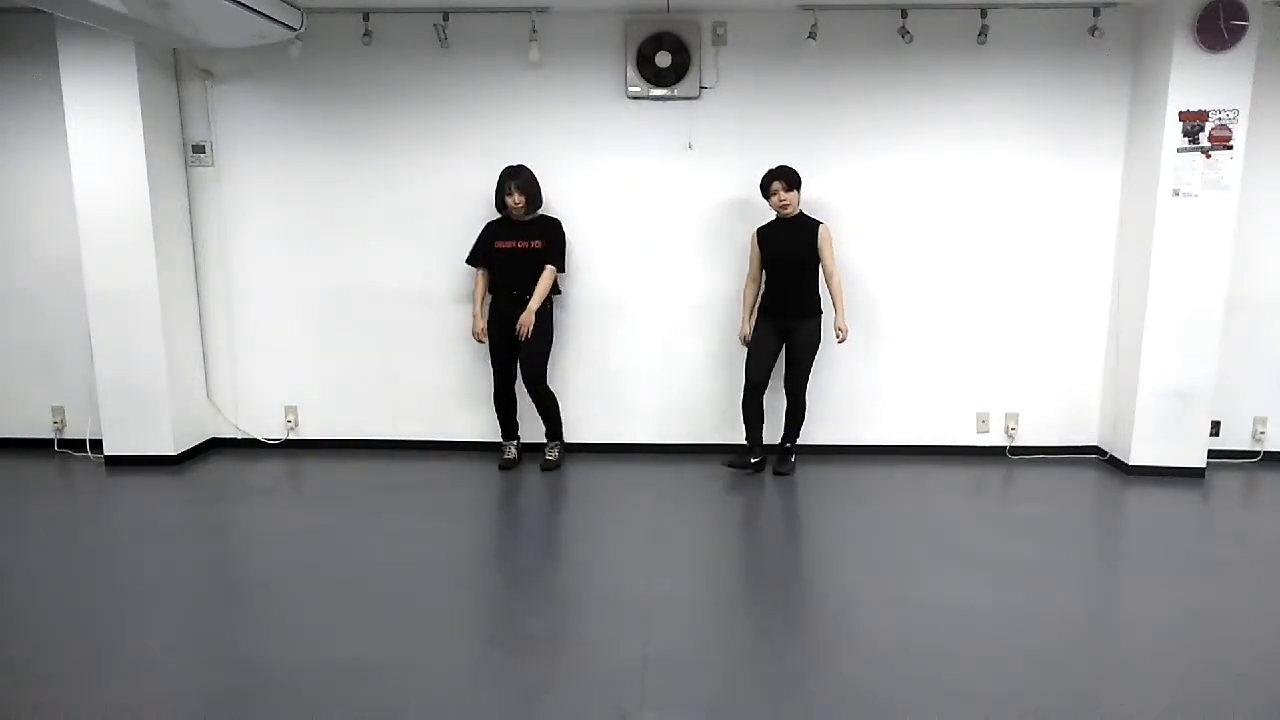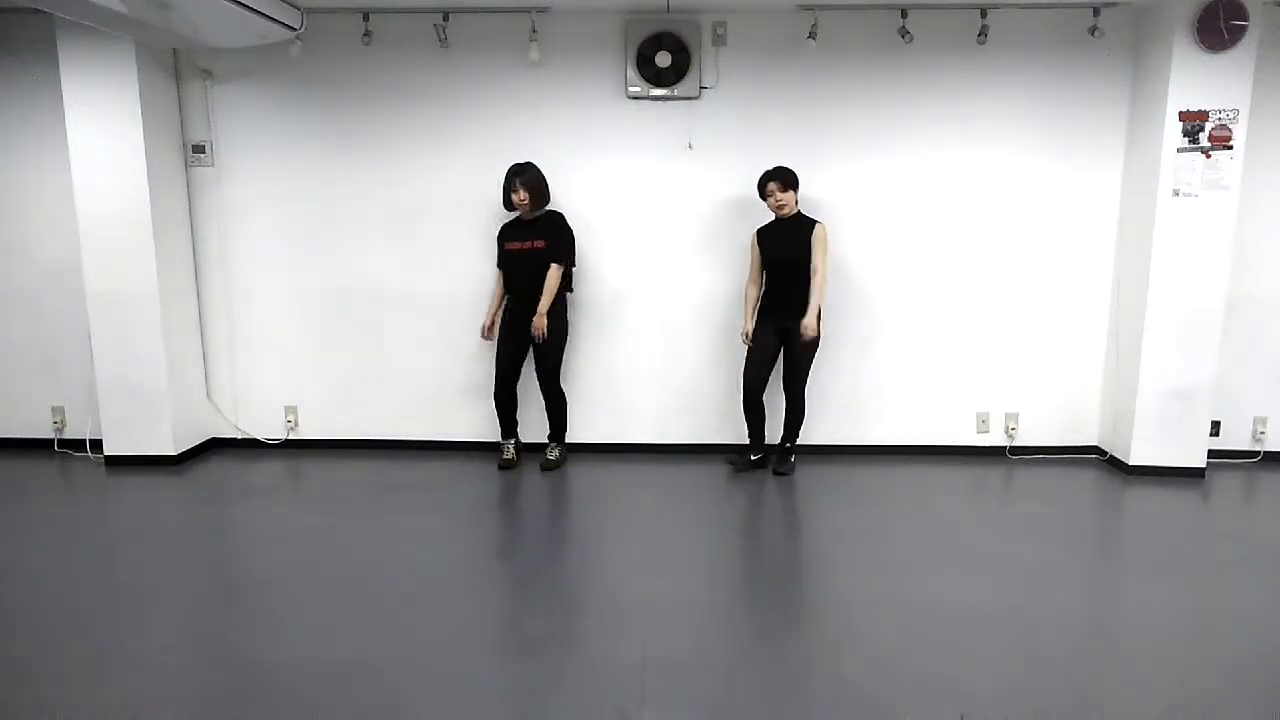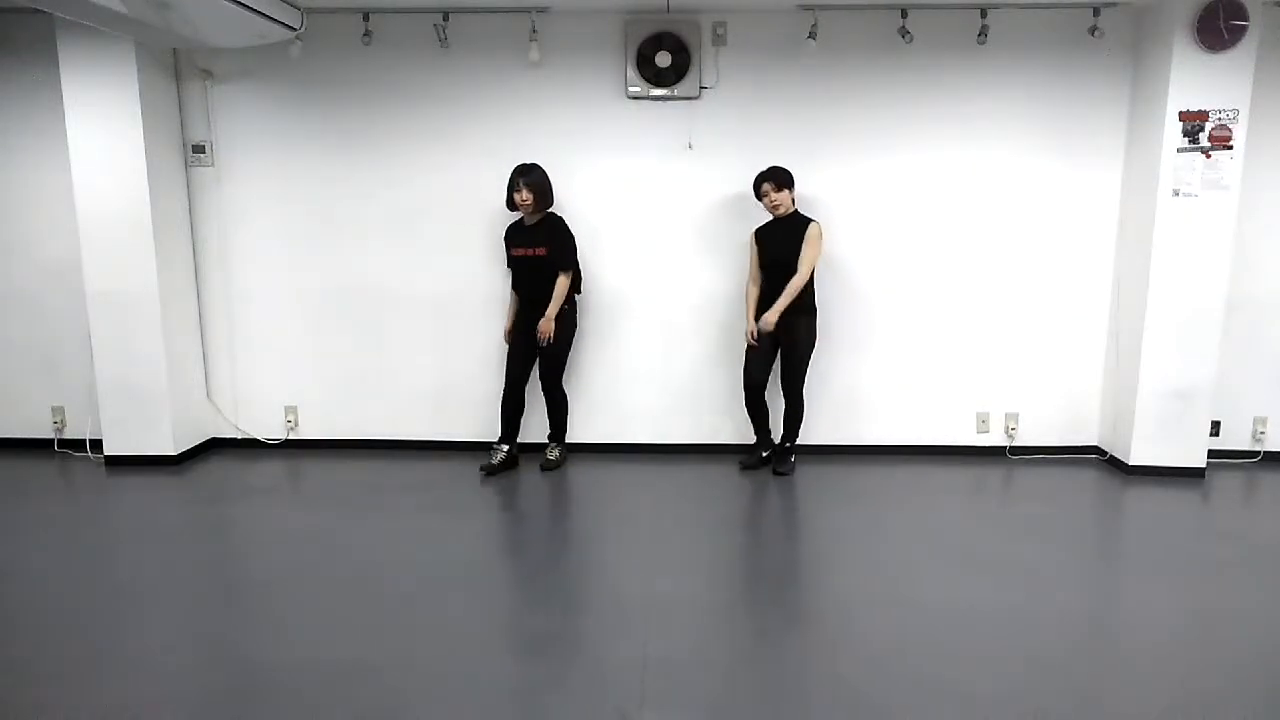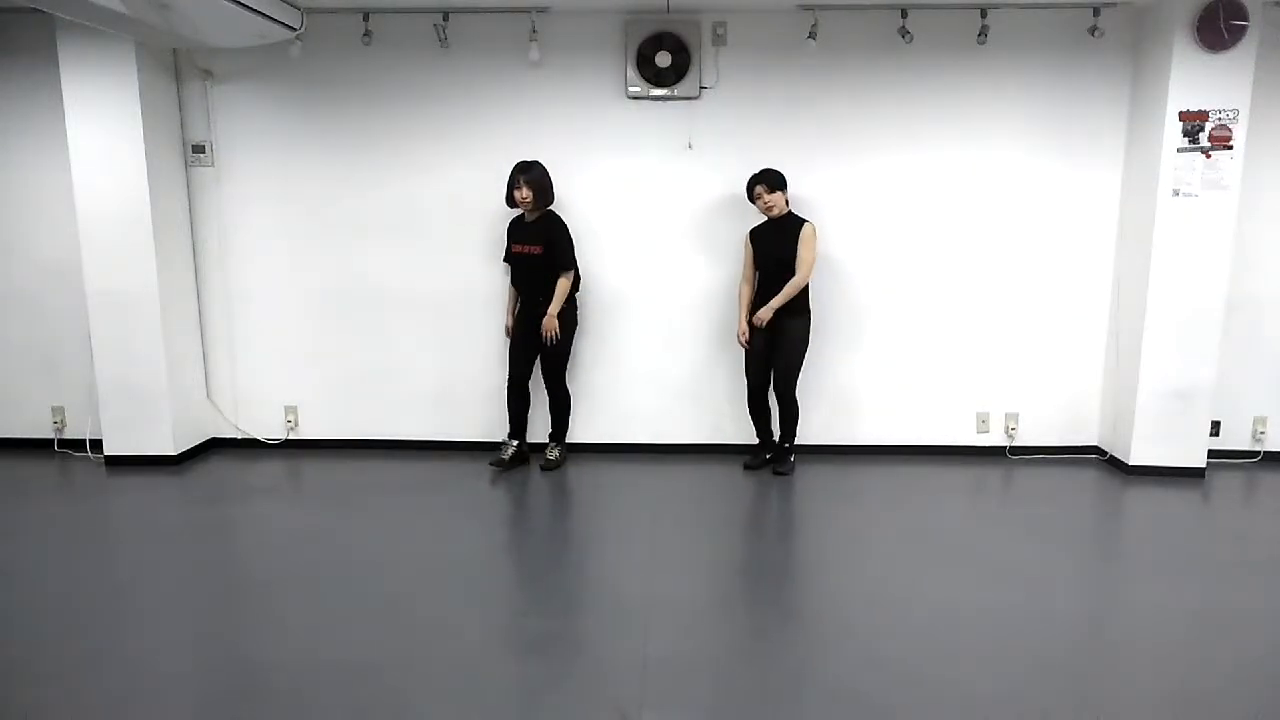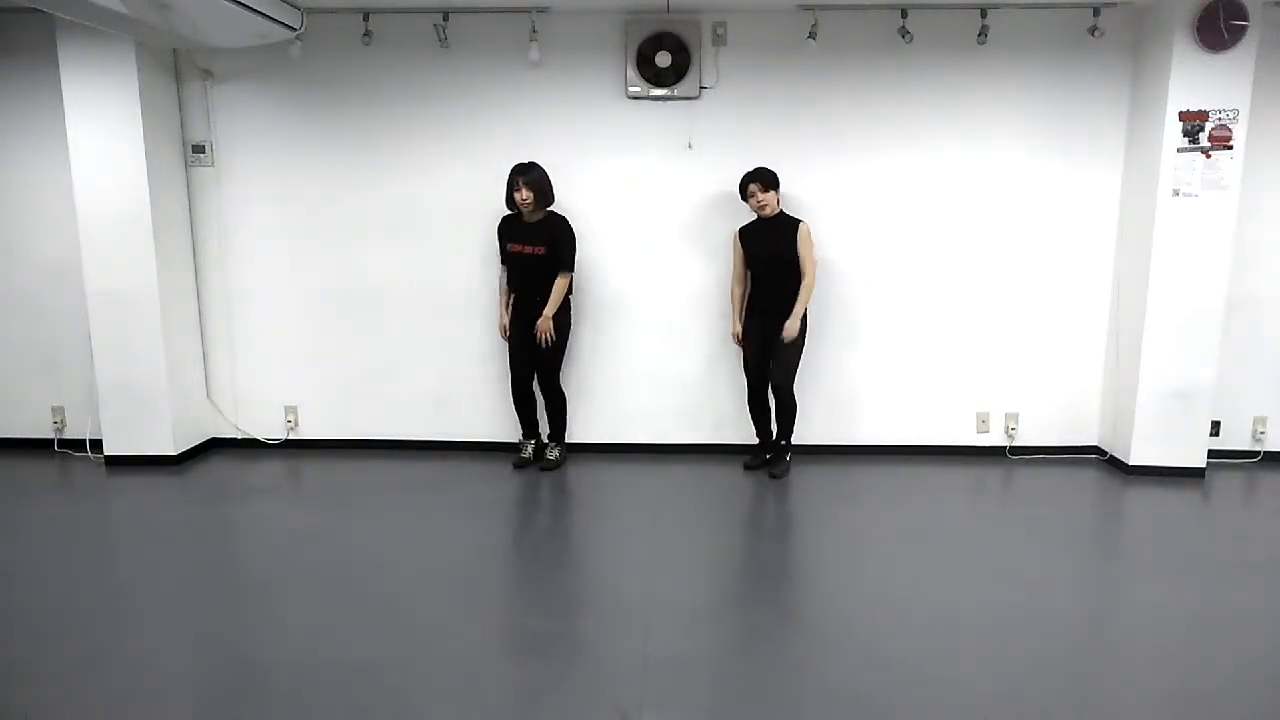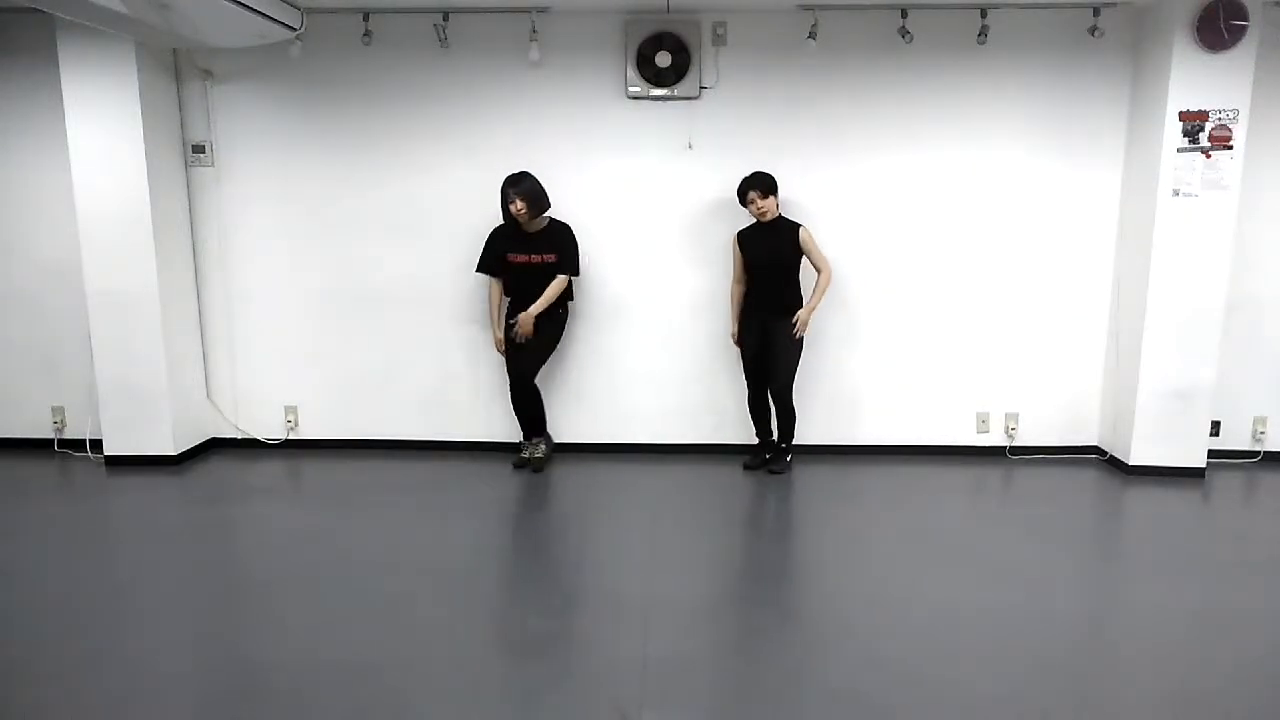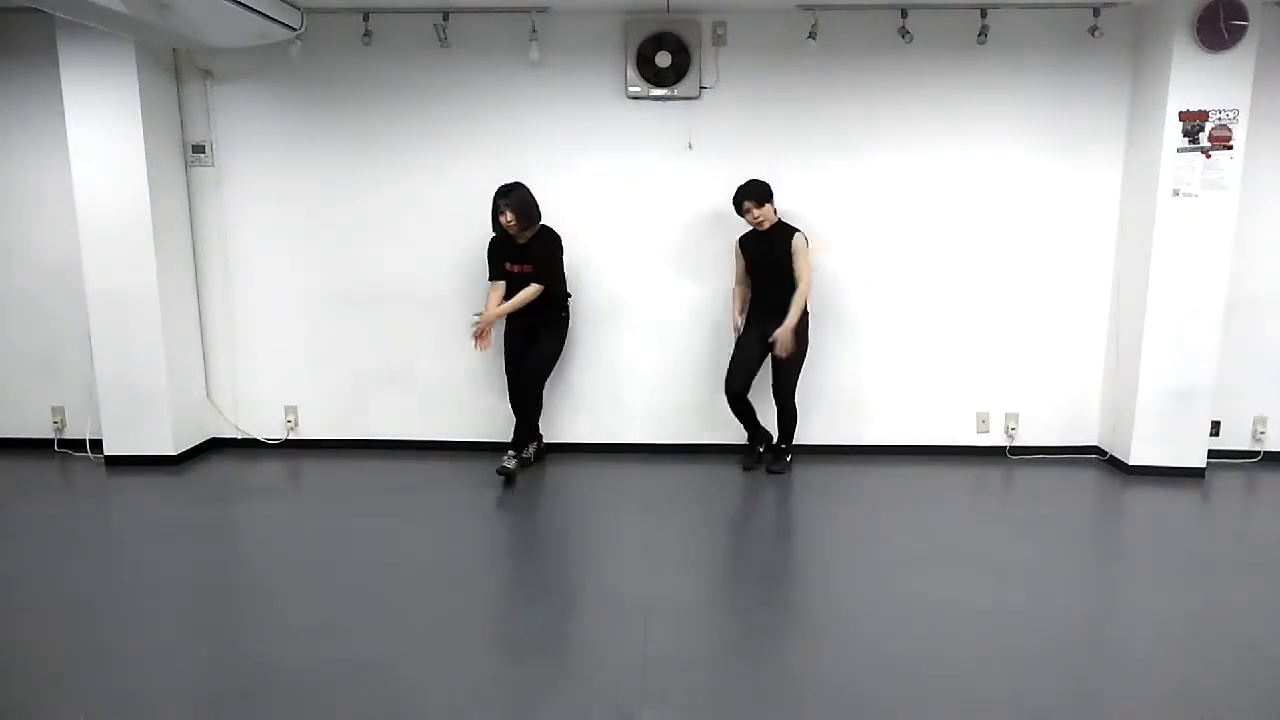
dt=0.2s
person 1, frame 1
left shoulder: (550, 227)
right shoulder: (493, 230)
left elbow: (550, 271)
right elbow: (481, 274)
left wrist: (531, 311)
right wrist: (477, 315)
left hip: (536, 312)
right hip: (500, 313)
left knee: (535, 380)
right knee: (503, 382)
left ankle: (554, 441)
right ankle: (510, 442)
person 1, frame 2
left shoulder: (555, 223)
right shoulder: (507, 230)
left elbow: (556, 269)
left wrist: (542, 313)
right wrist: (492, 314)
left hip: (550, 312)
right hip: (515, 312)
left knee: (548, 380)
right knee: (504, 379)
left ankle: (557, 443)
right ankle: (509, 441)
person 1, frame 3
left shoulder: (556, 227)
right shoulder: (513, 232)
left elbow: (565, 275)
left wrist: (550, 317)
right wrist: (511, 319)
left hip: (557, 315)
right hip: (526, 315)
left knee: (551, 381)
right knee: (514, 381)
left ankle: (556, 444)
right ankle: (505, 447)
person 1, frame 4
left shoulder: (553, 226)
right shoulder: (515, 227)
left elbow: (567, 274)
left wrist: (552, 315)
right wrist: (510, 313)
left hip: (557, 313)
right hip: (526, 312)
left knee: (554, 380)
right knee: (517, 377)
left ankle: (557, 444)
right ankle: (515, 443)
person 1, frame 5
left shoulder: (557, 226)
right shoulder: (507, 226)
left elbow: (564, 275)
right elbow: (506, 271)
left wrist: (548, 316)
right wrist: (504, 312)
left hip: (552, 314)
right hip: (521, 312)
left knee: (548, 380)
right knee: (519, 380)
left ankle: (556, 444)
right ankle: (530, 440)
person 1, frame 6
left shoulder: (560, 233)
right shoulder: (501, 236)
left elbow: (563, 279)
right elbow: (496, 282)
left wrist: (532, 313)
right wrist: (496, 327)
left hip: (549, 316)
right hip: (516, 315)
left knee: (524, 375)
right knee: (516, 383)
left ankle: (540, 438)
right ankle: (529, 440)
person 1, frame 7
left shoulder: (548, 240)
right shoulder: (498, 245)
left elbow: (537, 287)
right elbow: (498, 287)
left wrist: (496, 313)
right wrist: (487, 321)
left hip: (552, 321)
right hip: (517, 322)
left knee: (532, 382)
right knee: (516, 385)
left ankle: (516, 451)
right ankle: (532, 442)
person 2, frame 1
left shoulder: (817, 230)
right shoulder: (761, 235)
left elbow: (831, 273)
right elbow: (753, 280)
left wrist: (840, 314)
right wrist: (746, 320)
left hip: (805, 321)
right hip: (768, 320)
left knee: (795, 389)
right knee: (753, 383)
left ankle: (787, 450)
right ankle: (754, 453)
person 2, frame 2
left shoulder: (814, 229)
right shoulder: (761, 235)
left elbow: (818, 273)
right elbow: (755, 280)
left wrist: (812, 314)
right wrist: (749, 319)
left hip: (801, 321)
right hip: (768, 319)
left knee: (794, 389)
right knee: (752, 384)
left ankle: (787, 450)
right ankle: (756, 450)
person 2, frame 3
left shoulder: (809, 228)
right shoulder: (760, 234)
left elbow: (802, 274)
right elbow: (754, 280)
left wrist: (777, 312)
right wrist: (750, 319)
left hip: (799, 319)
right hip: (765, 318)
left knee: (792, 389)
right knee: (752, 384)
left ankle: (787, 449)
right ankle: (764, 446)
person 2, frame 4
left shoulder: (804, 228)
right shoulder: (754, 235)
left elbow: (801, 277)
right elbow: (748, 281)
left wrist: (770, 308)
right wrist: (742, 321)
left hip: (793, 319)
right hip: (760, 318)
left knee: (784, 388)
right knee: (755, 388)
left ankle: (786, 449)
right ankle: (766, 445)
person 2, frame 5
left shoulder: (797, 228)
right shoulder: (743, 234)
left elbow: (808, 277)
right elbow: (739, 281)
left wrist: (796, 317)
right wrist: (736, 321)
left hip: (787, 320)
right hip: (755, 320)
left knee: (781, 385)
right knee: (755, 388)
left ankle: (783, 449)
right ankle: (765, 445)
person 2, frame 6
left shoulder: (797, 232)
right shoulder: (742, 238)
left elbow: (825, 272)
left wrist: (808, 309)
right wrist: (735, 322)
left hip: (786, 321)
right hip: (752, 321)
left knee: (781, 389)
right knee: (755, 389)
left ankle: (784, 449)
right ankle: (764, 445)
person 2, frame 7
left shoulder: (793, 238)
right shoulder: (744, 243)
left elbow: (803, 286)
left wrist: (789, 326)
right wrist: (738, 314)
left hip: (787, 326)
right hip: (755, 323)
left knee: (783, 393)
right knee: (734, 387)
left ankle: (783, 450)
right ankle: (759, 439)
